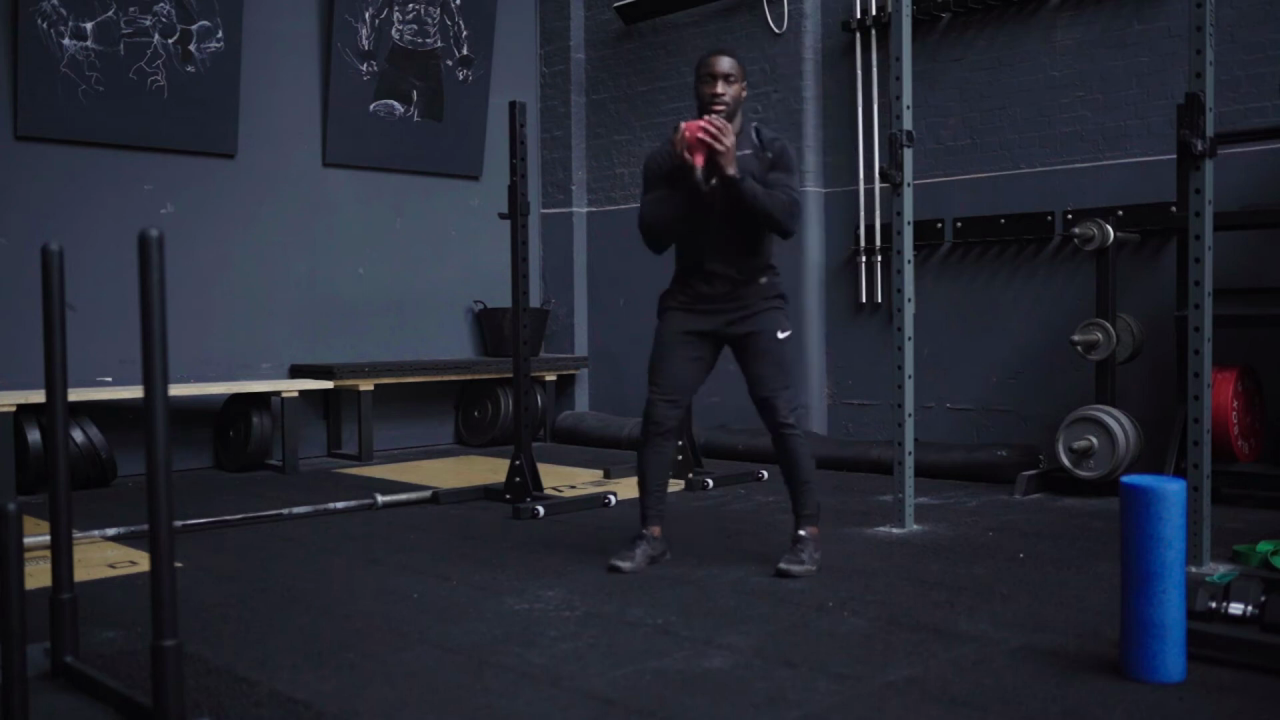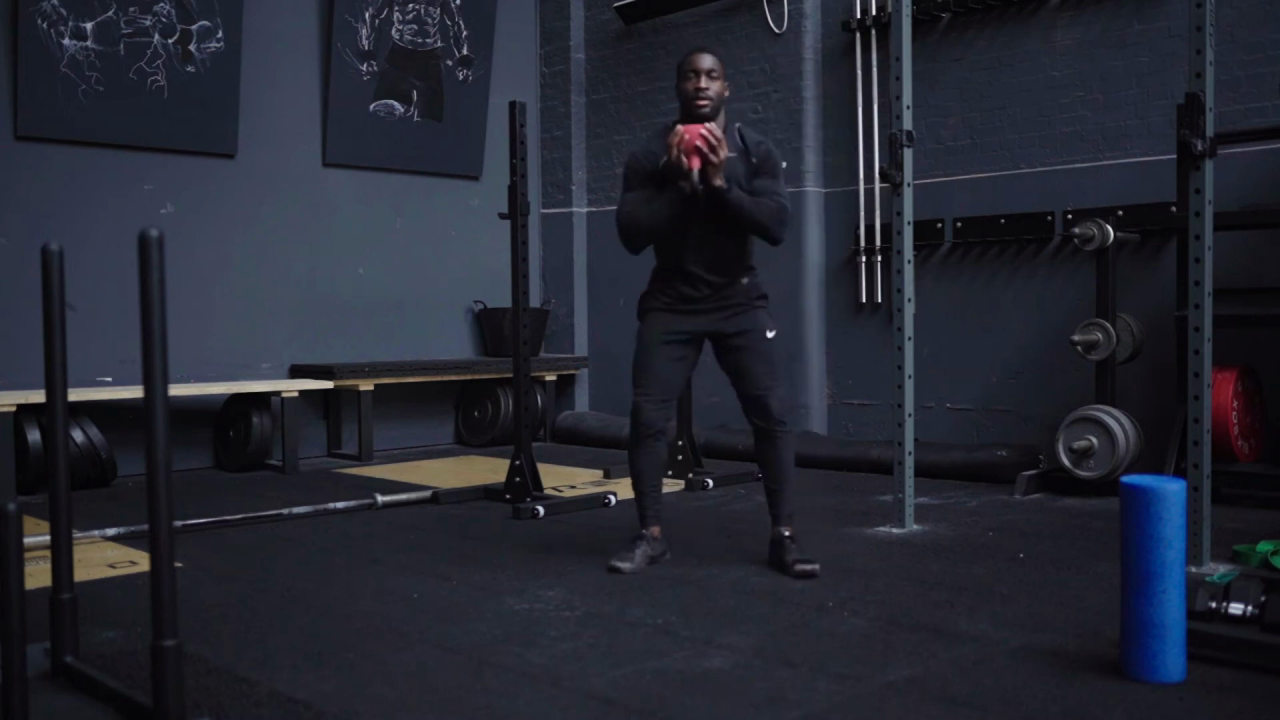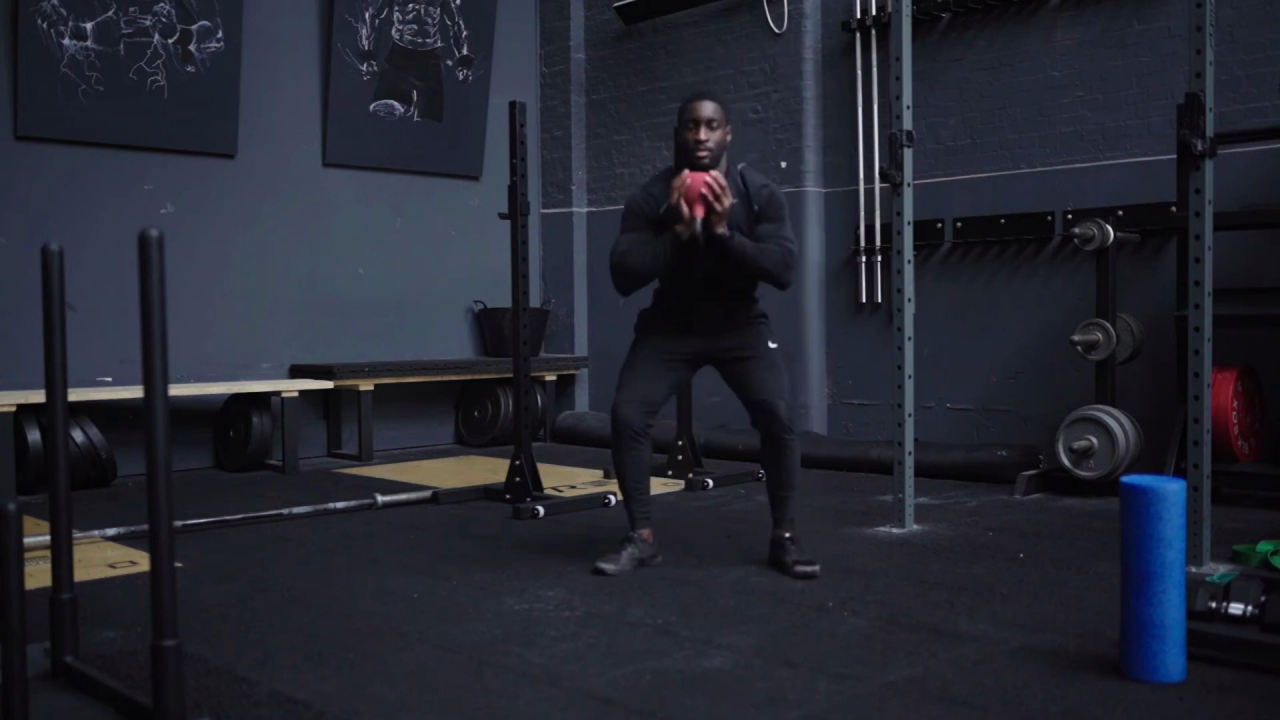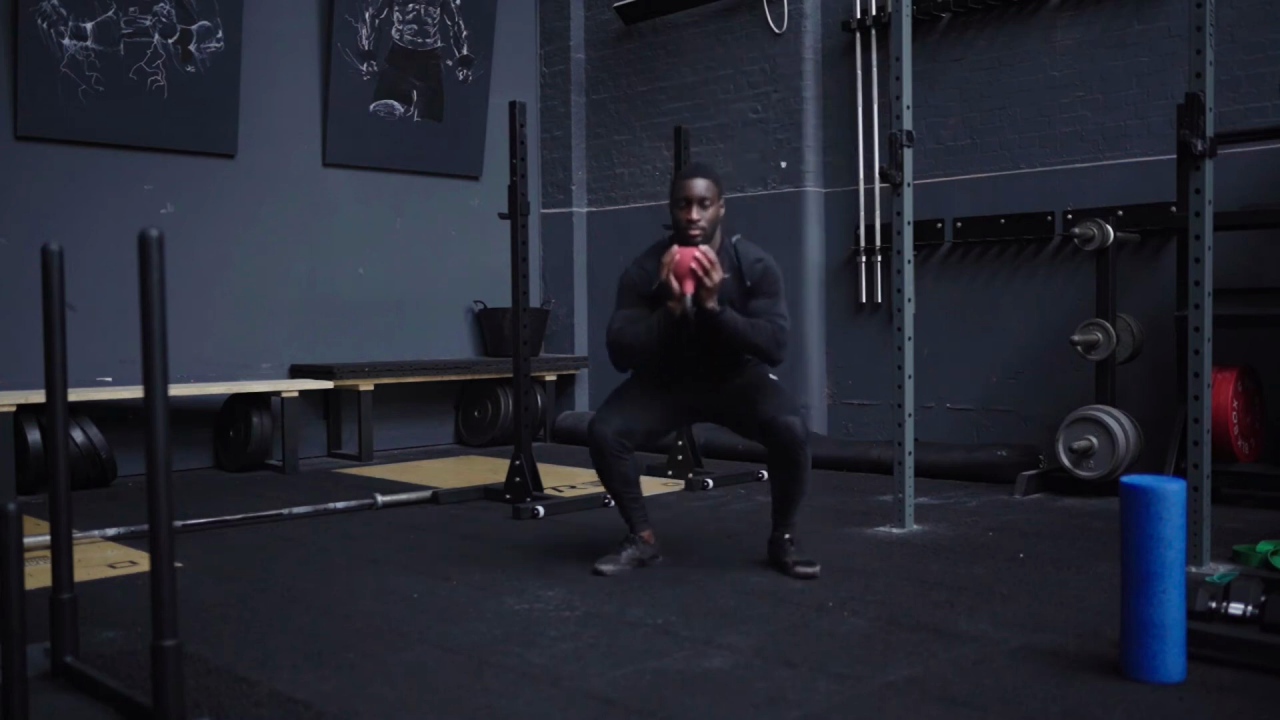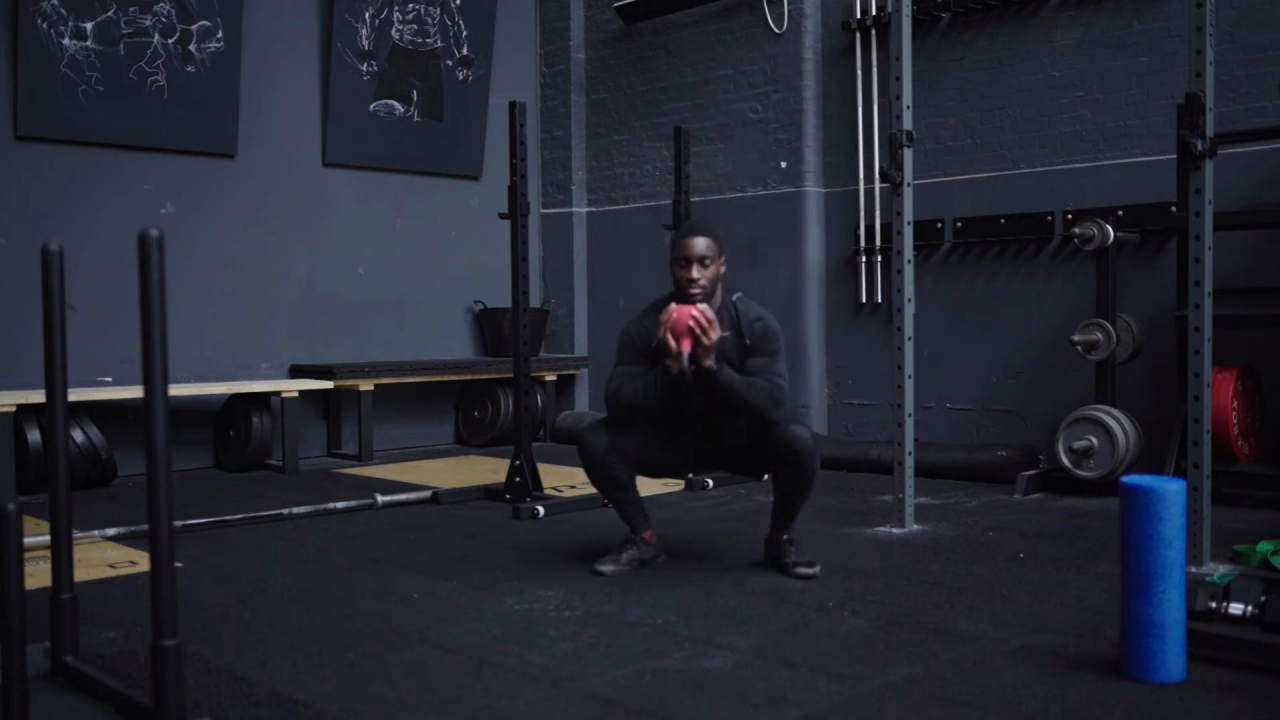
dt=0.3s
person 1, frame 1
left shoulder: (771, 148)
right shoulder: (666, 156)
left elbow: (787, 219)
right elbow: (655, 236)
left wrist: (733, 176)
right wrist: (689, 180)
left hip: (755, 301)
right hip: (689, 304)
left knee: (781, 415)
right knee: (661, 415)
left ankle: (808, 533)
right ankle: (651, 533)
person 1, frame 2
left shoulder: (756, 150)
right shoulder: (649, 154)
left elbow: (776, 226)
right elbow: (631, 236)
left wrist: (721, 184)
right wrist: (680, 187)
left hip: (738, 302)
right hip: (670, 306)
left knee: (770, 412)
right knee: (648, 415)
left ankle: (783, 535)
right ankle: (651, 535)
person 1, frame 3
left shoulder: (759, 192)
right shoulder: (652, 197)
left elbow: (783, 270)
right elbow: (624, 277)
left wrist: (723, 231)
right wrist: (678, 232)
left hip: (739, 325)
right hip: (669, 329)
left knee: (777, 416)
right knee: (628, 416)
left ankle: (783, 537)
right ankle: (642, 537)
person 1, frame 4
left shoulder: (755, 265)
right shoulder: (645, 271)
left elbow: (775, 346)
right elbow: (620, 352)
left wrist: (715, 307)
right wrist: (670, 308)
left hip: (735, 381)
right hip: (666, 382)
left knee: (791, 430)
right knee: (604, 432)
left ankle: (782, 540)
right ankle: (642, 538)
person 1, frame 5
left shoulder: (755, 323)
right shoulder: (644, 328)
left elbow: (773, 406)
right elbow: (620, 407)
left wrist: (712, 365)
right wrist: (669, 367)
left hip: (737, 435)
right hip: (670, 435)
left knee: (798, 441)
right knee: (595, 443)
left ankle: (780, 541)
right ankle: (644, 539)
